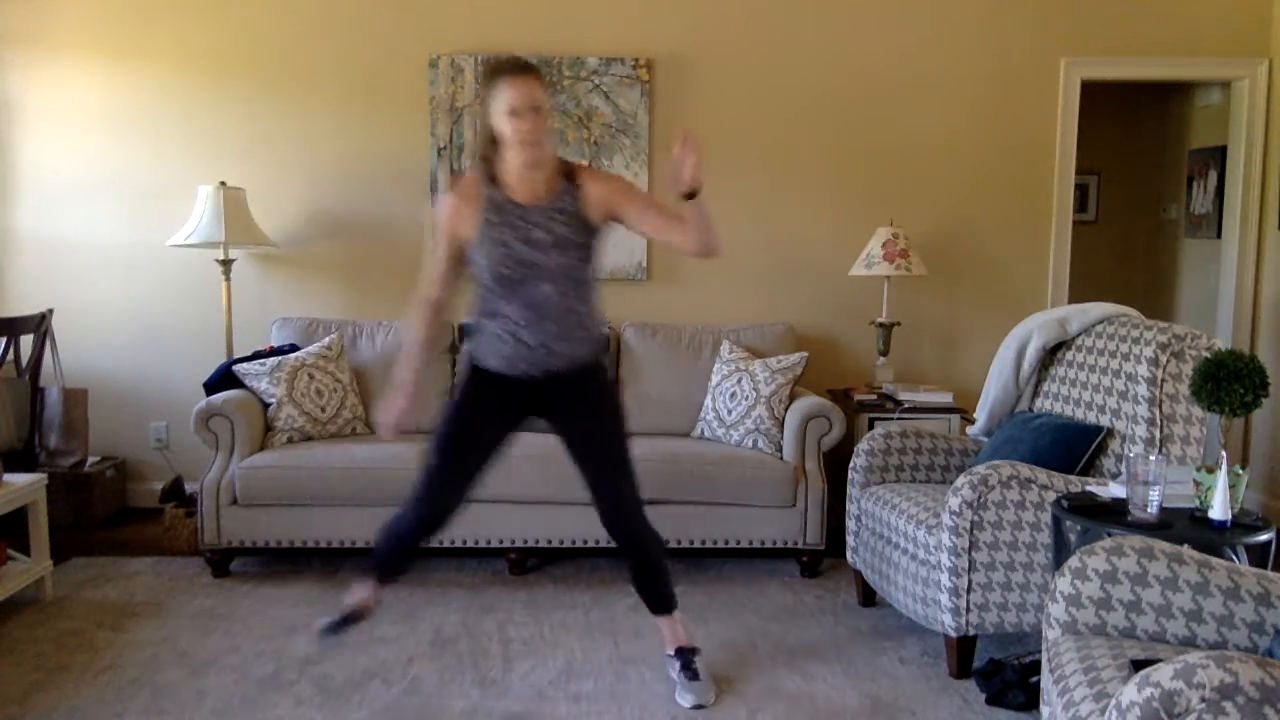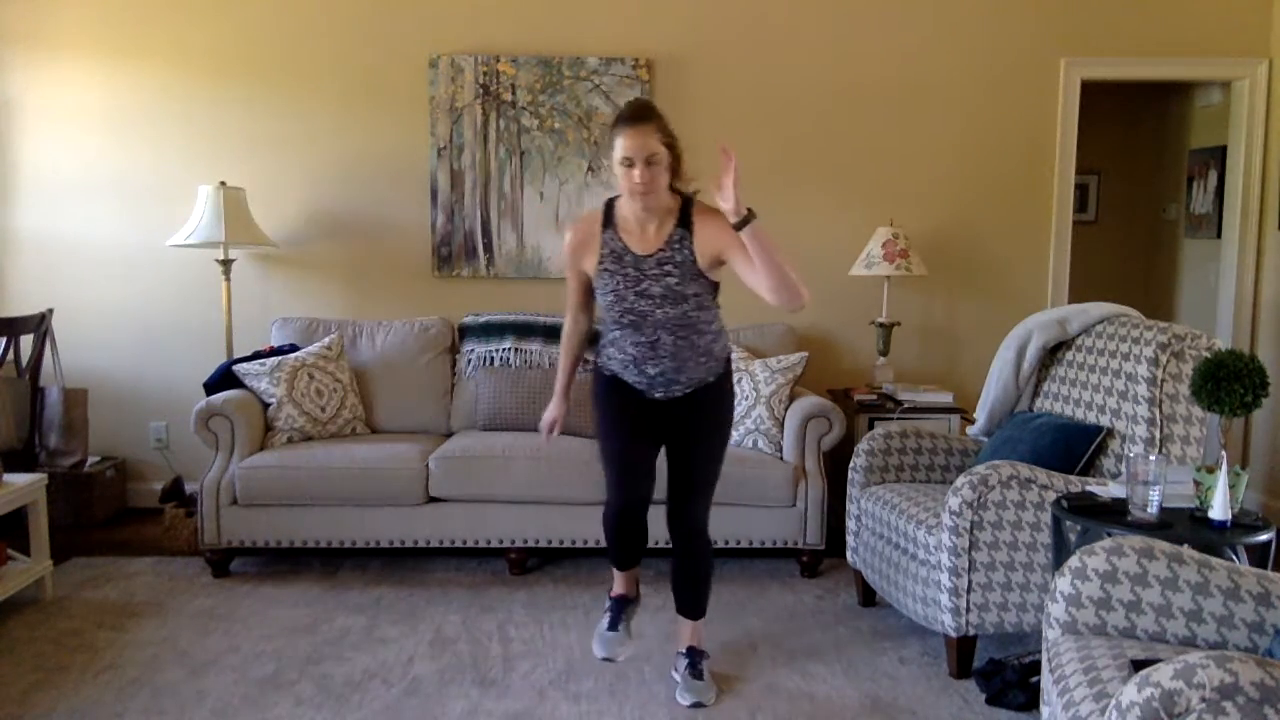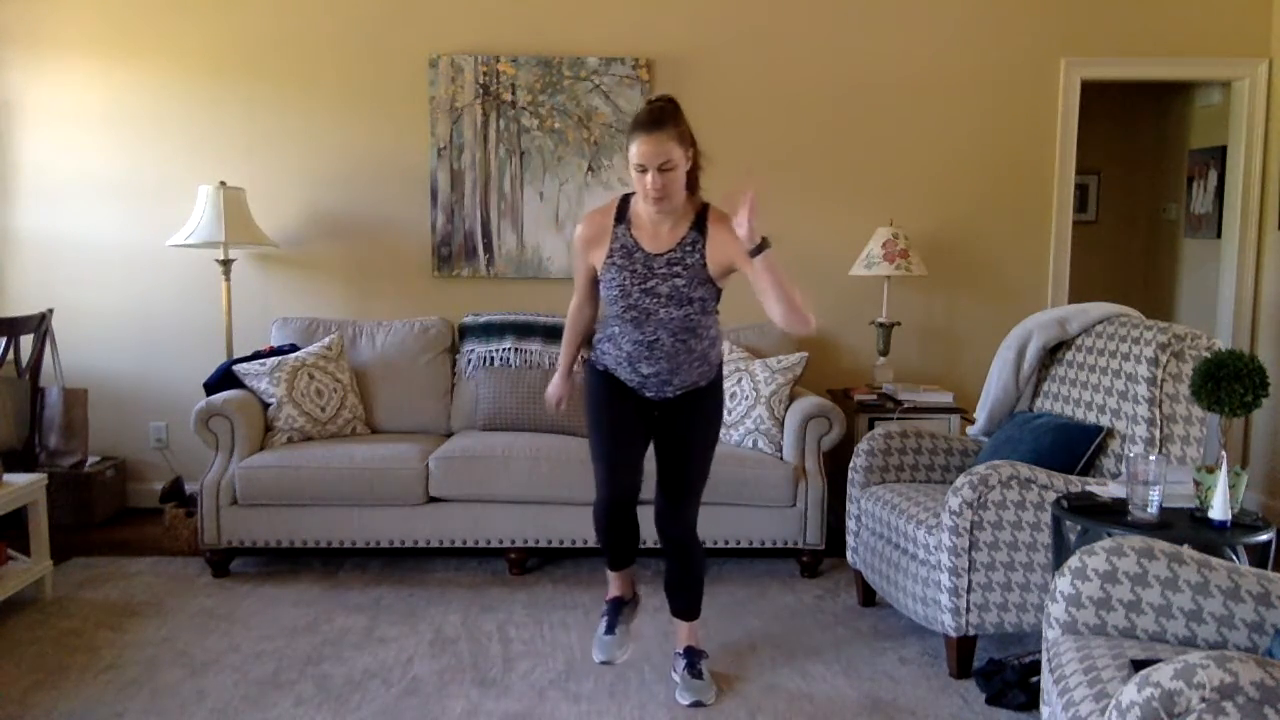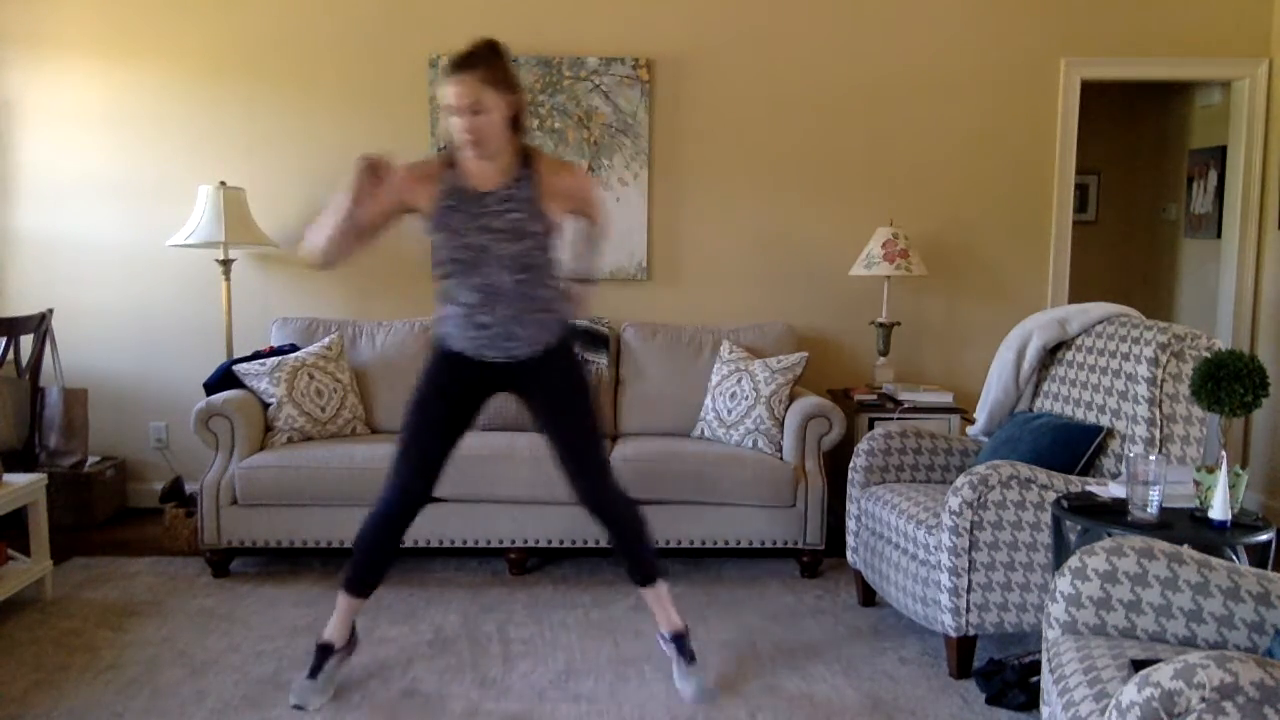
dt=0.5s
person 1, frame 1
left shoulder: (593, 188)
right shoulder: (462, 200)
left elbow: (701, 246)
right elbow: (434, 296)
left wrist: (689, 192)
right wrist: (402, 380)
left hip: (578, 375)
right hip: (496, 374)
left knee: (623, 512)
right knee: (433, 500)
left ankle: (678, 647)
right ankle: (366, 593)
person 1, frame 2
left shoulder: (710, 228)
right shoulder: (583, 236)
left elbow: (791, 300)
right elbow: (578, 314)
left wrist: (742, 218)
right wrist: (560, 391)
left hip: (701, 387)
right hip: (623, 382)
left knee: (688, 517)
right knee: (626, 497)
left ankle: (690, 649)
right ankle: (623, 591)
person 1, frame 3
left shoulder: (722, 234)
right shoulder: (595, 229)
left elbow: (799, 324)
left wrist: (755, 246)
right wrist: (562, 370)
left hip: (693, 389)
right hip: (615, 379)
left knee: (677, 521)
right knee: (615, 495)
left ankle: (688, 649)
right ankle: (620, 594)
person 1, frame 4
left shoulder: (556, 178)
right shoulder: (420, 180)
left elbow: (597, 218)
right elbow: (322, 254)
left wrist: (578, 282)
right wrist: (359, 196)
left hip: (546, 354)
right hip: (460, 357)
left knee: (596, 488)
right knee: (401, 495)
left ankle: (669, 624)
right ankle: (338, 634)
